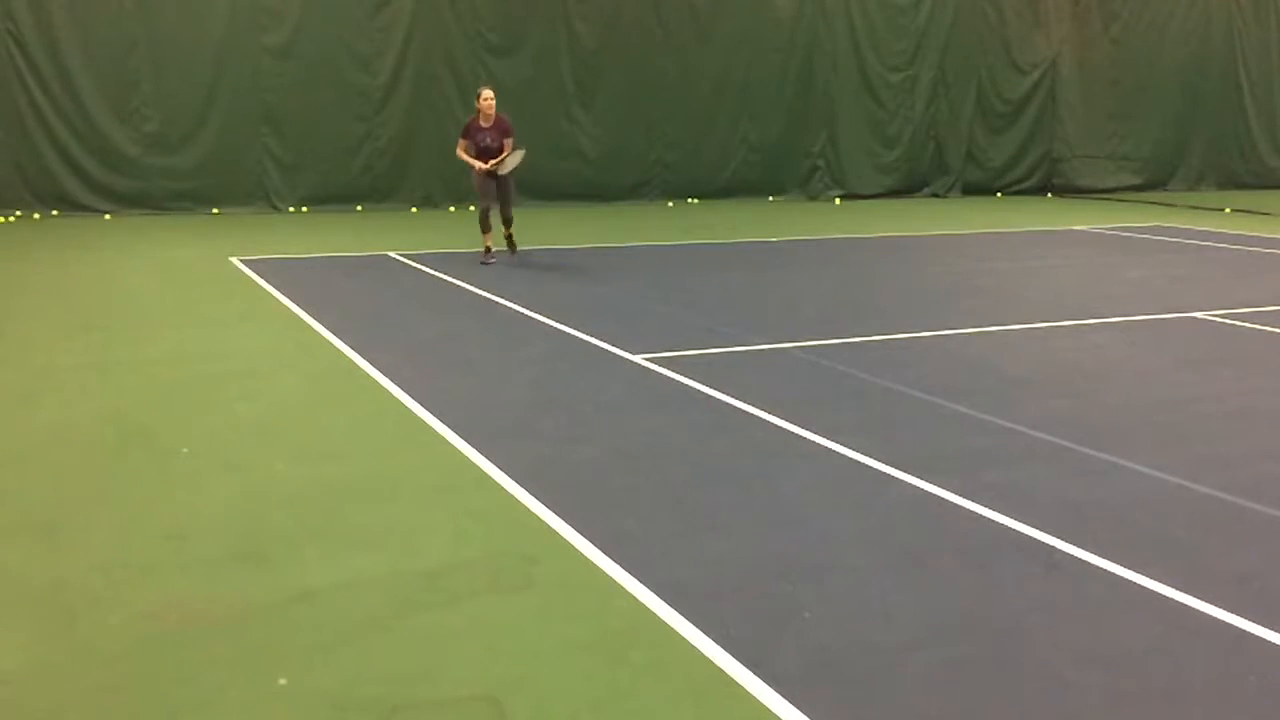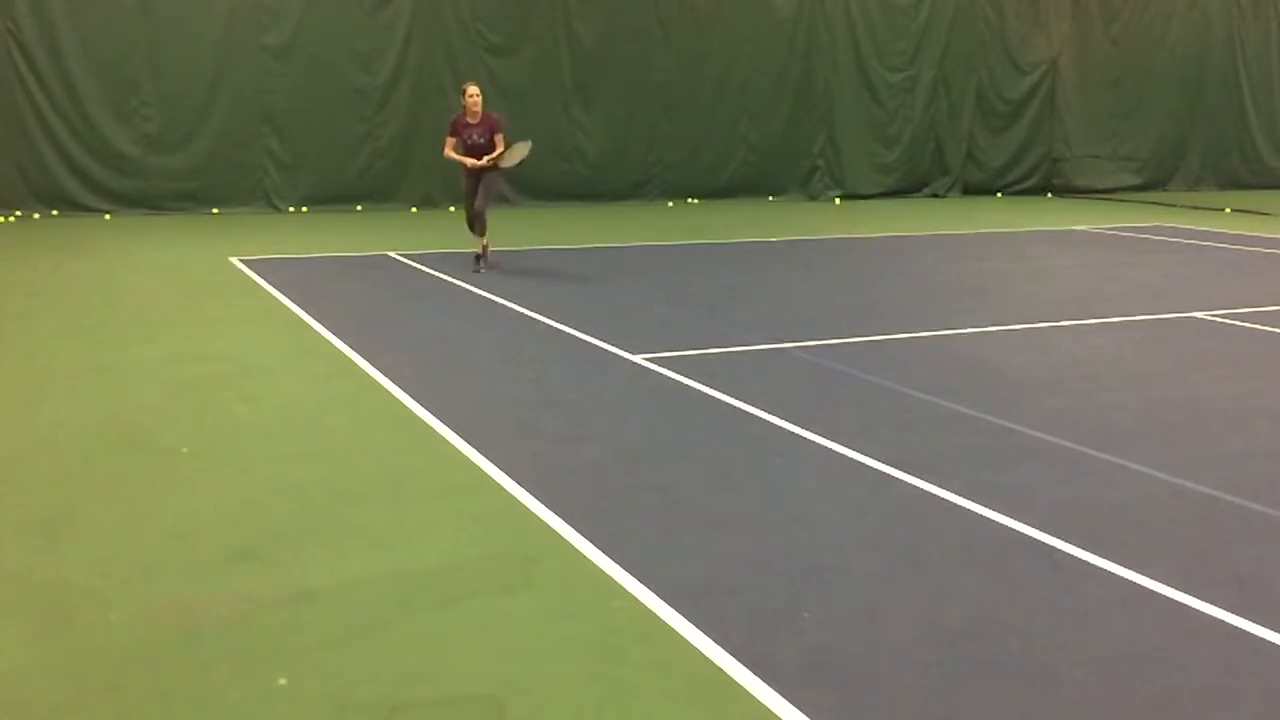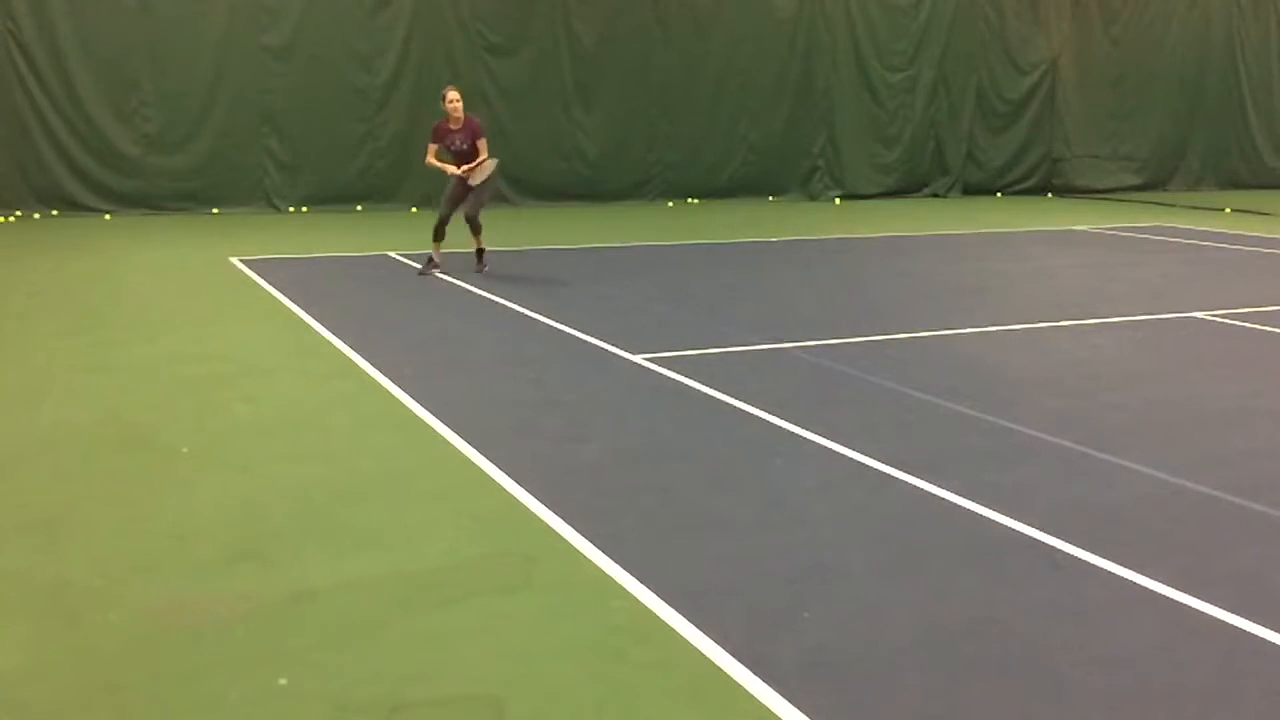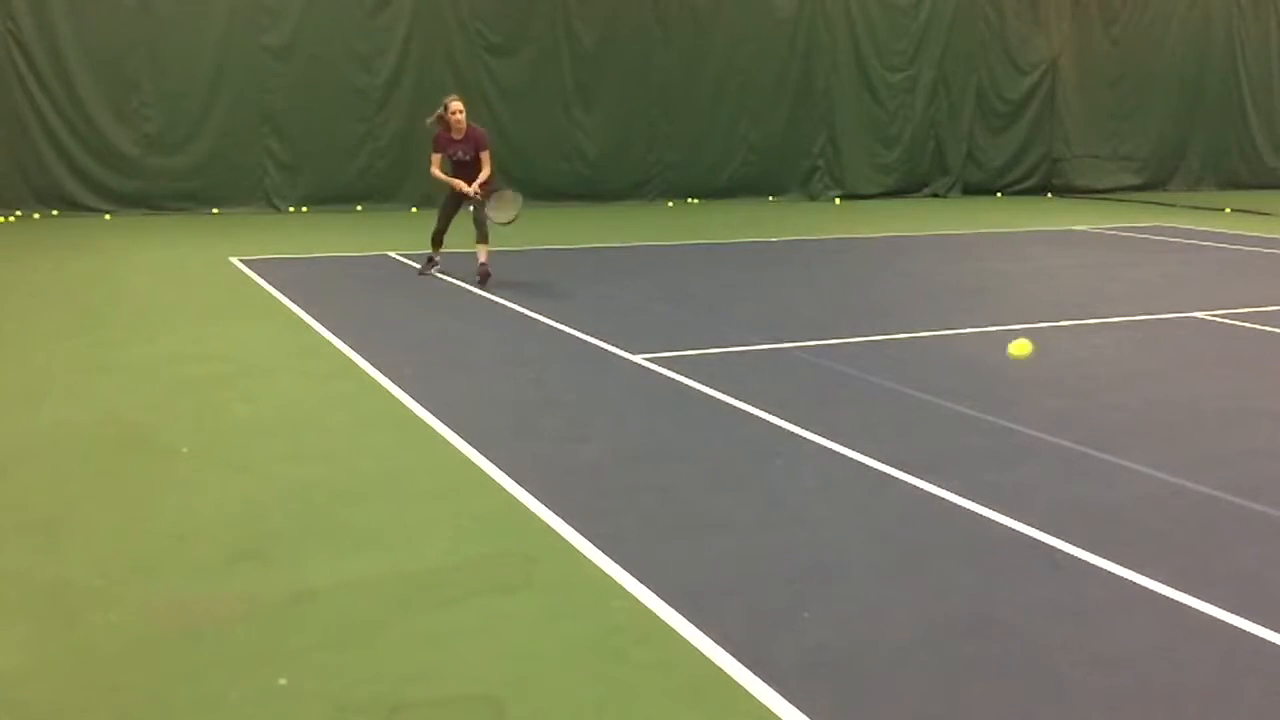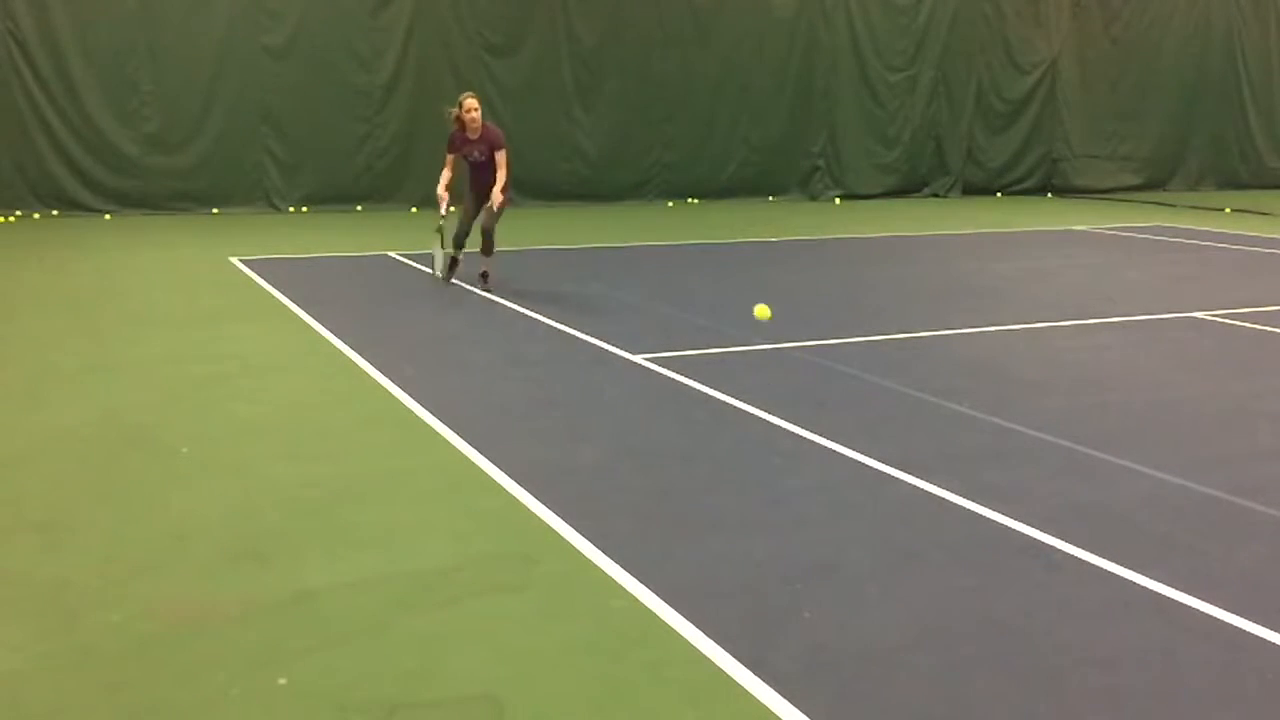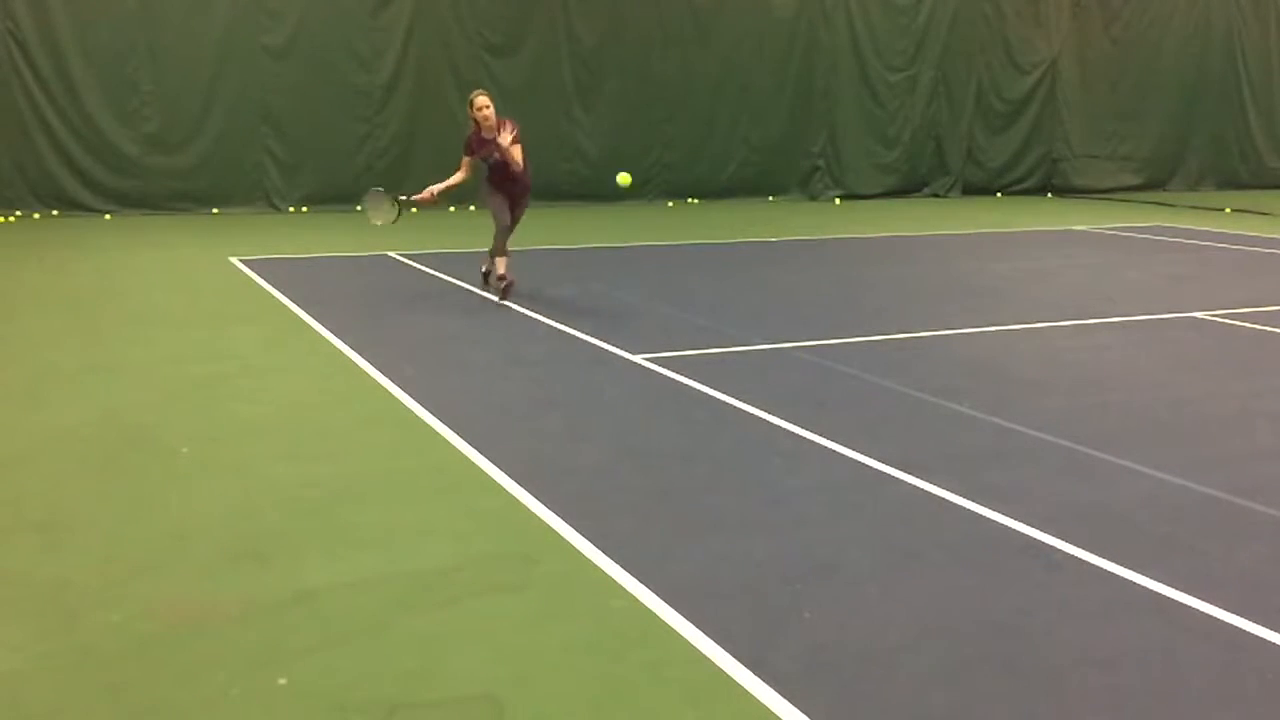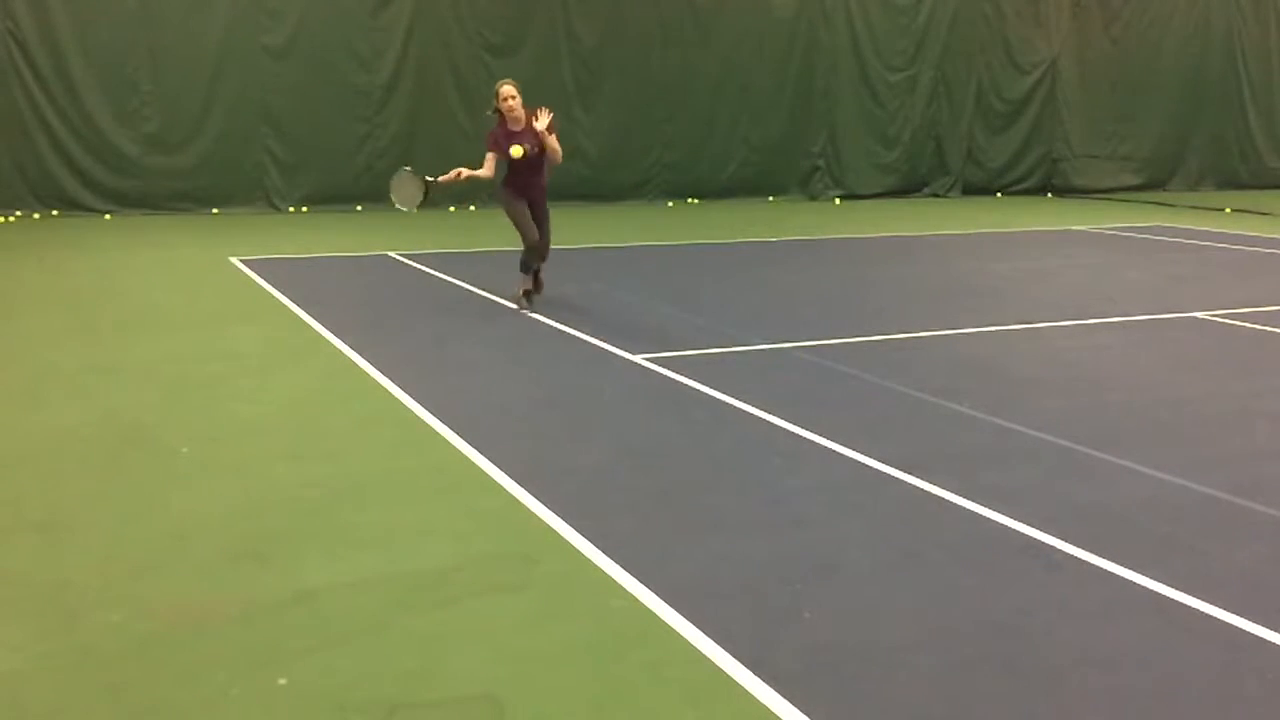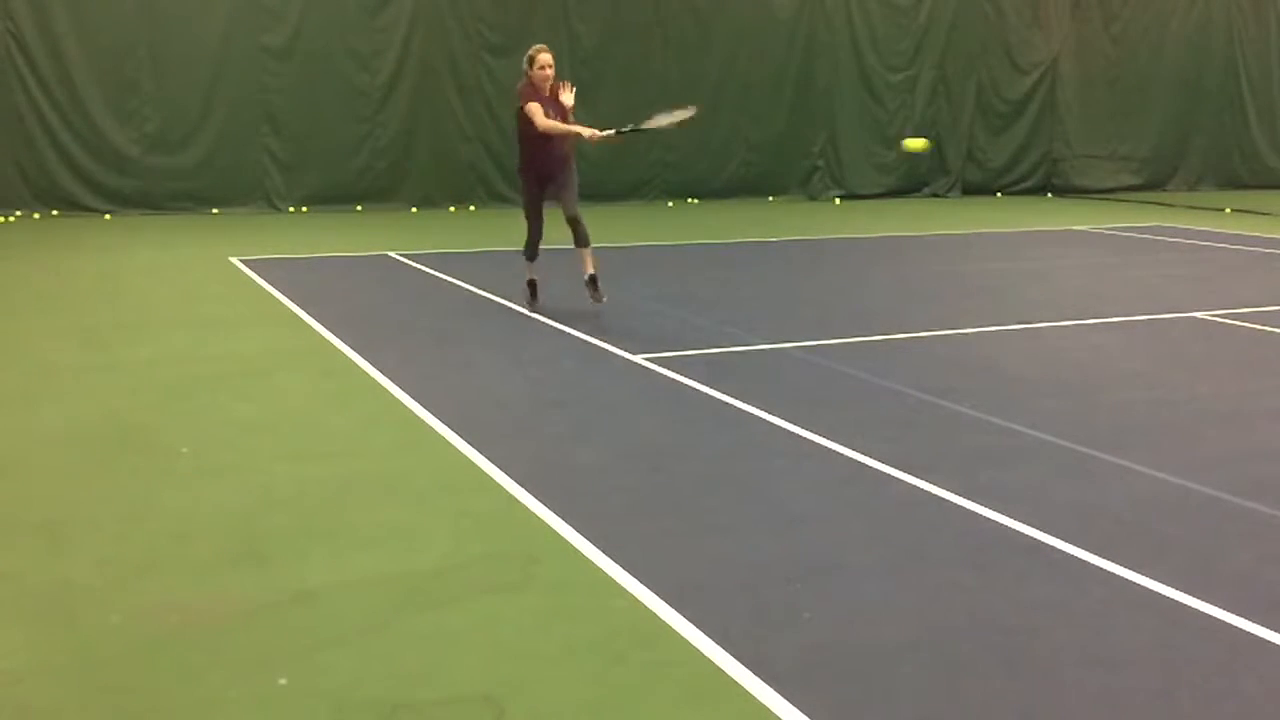
dt=0.2s
person 1, frame 1
left shoulder: (504, 123)
right shoulder: (471, 125)
left elbow: (507, 153)
right elbow: (460, 150)
left wrist: (495, 162)
right wrist: (474, 162)
right hip: (480, 171)
left knee: (506, 212)
right knee: (484, 207)
left ankle: (508, 234)
right ankle: (488, 248)
person 1, frame 2
left shoulder: (492, 120)
right shoulder: (457, 122)
left elbow: (501, 148)
right elbow: (447, 151)
left wrist: (490, 158)
right wrist: (464, 160)
left hip: (490, 171)
right hip: (470, 172)
left knee: (479, 208)
right knee: (470, 214)
left ankle: (482, 253)
right ankle: (482, 246)
person 1, frame 3
left shoulder: (475, 125)
right shoulder: (439, 128)
left elbow: (484, 155)
right elbow: (429, 159)
left wrist: (469, 167)
right wrist: (445, 167)
right hip: (458, 178)
left knee: (470, 214)
right knee: (442, 216)
left ankle: (480, 251)
right ankle: (435, 260)
person 1, frame 4
left shoulder: (478, 134)
right shoulder: (440, 137)
left elbow: (487, 168)
right elbow: (434, 169)
left wrist: (475, 184)
right wrist: (455, 182)
left hip: (479, 184)
right hip: (457, 185)
left knee: (479, 216)
right knee: (441, 226)
left ankle: (483, 266)
right ankle: (434, 259)
person 1, frame 5
left shoulder: (494, 134)
right shoulder: (455, 137)
left elbow: (502, 170)
right elbow: (448, 169)
left wrist: (497, 191)
right wrist: (442, 189)
left hip: (496, 188)
right hip: (475, 188)
left knee: (486, 228)
right knee: (460, 234)
left ankle: (484, 274)
right ankle: (455, 258)
person 1, frame 6
left shoulder: (509, 129)
right shoulder: (473, 138)
left elbow: (518, 167)
right elbow: (463, 173)
left wrist: (506, 148)
right wrist: (438, 188)
left hip: (520, 190)
right hip: (495, 189)
left knee: (503, 234)
right knee: (503, 223)
left ankle: (487, 270)
right ankle: (501, 279)
person 1, frame 7
left shoulder: (540, 120)
right shoulder: (497, 131)
left elbow: (557, 159)
right elbow: (488, 172)
left wrist: (543, 133)
right wrist: (468, 172)
left hip: (539, 191)
right hip: (514, 193)
left knee: (542, 249)
right knee: (532, 241)
left ankle: (534, 268)
right ankle: (525, 290)
person 1, frame 8
left shoulder: (559, 90)
right shoulder: (526, 92)
left elbow: (568, 133)
right elbow: (542, 124)
left wrist: (568, 109)
right wrist: (580, 130)
left hip: (561, 165)
right hip: (531, 170)
left knee: (573, 216)
right knee: (535, 232)
left ankle: (591, 278)
right ankle: (531, 280)
